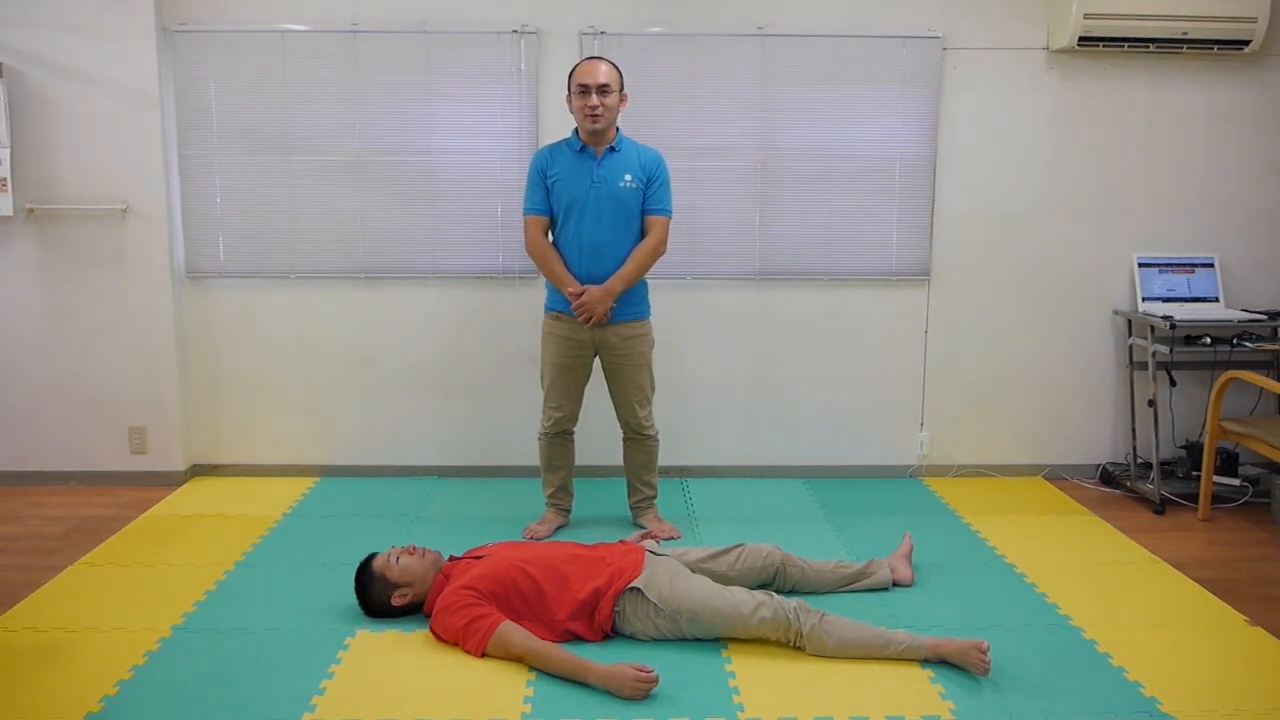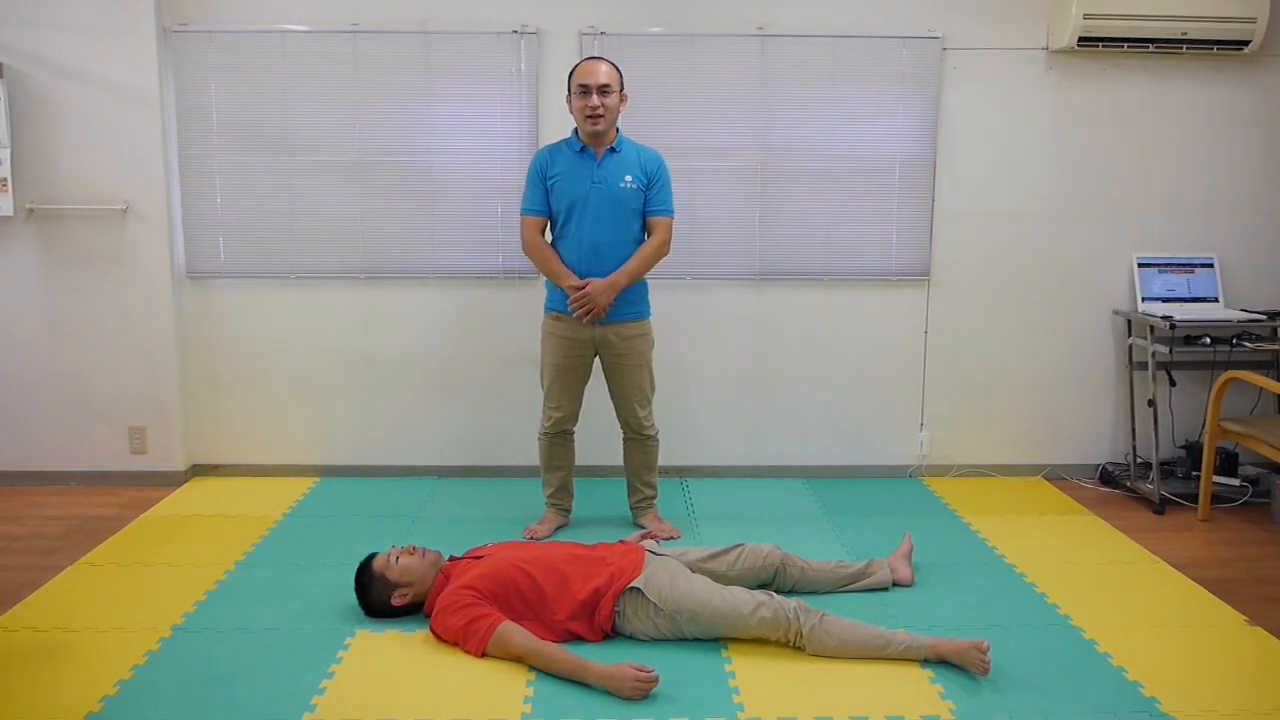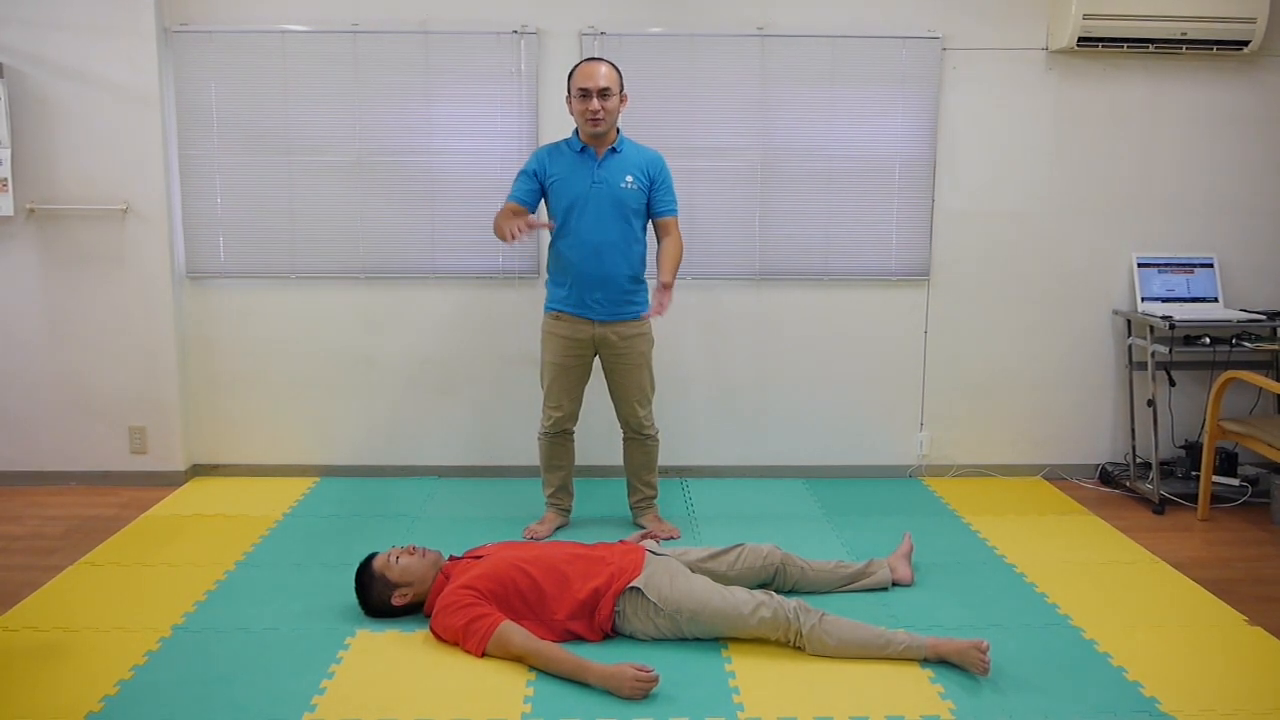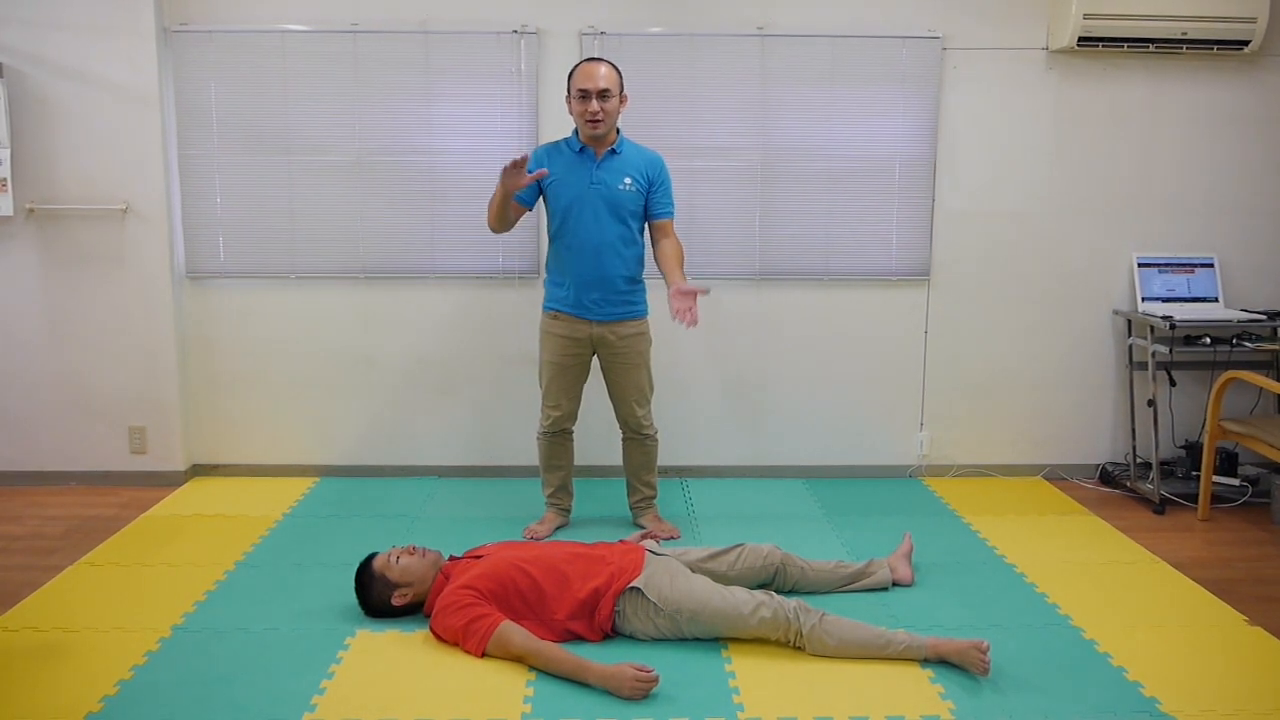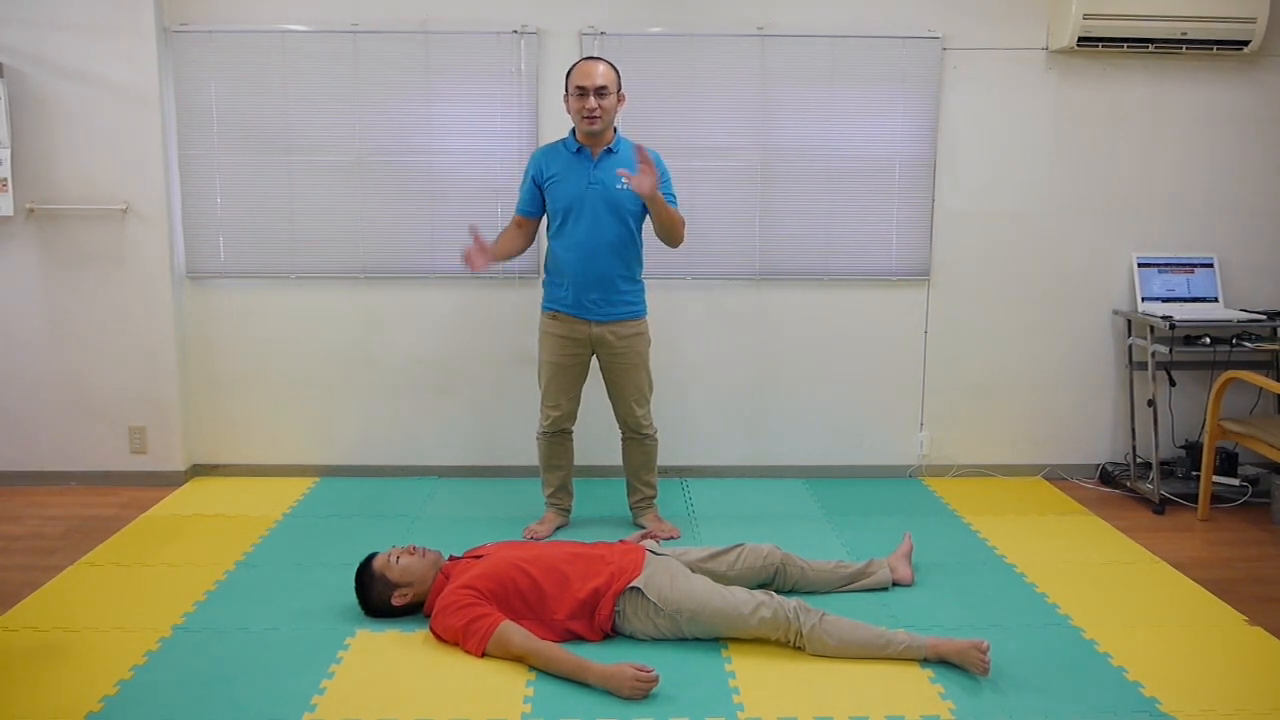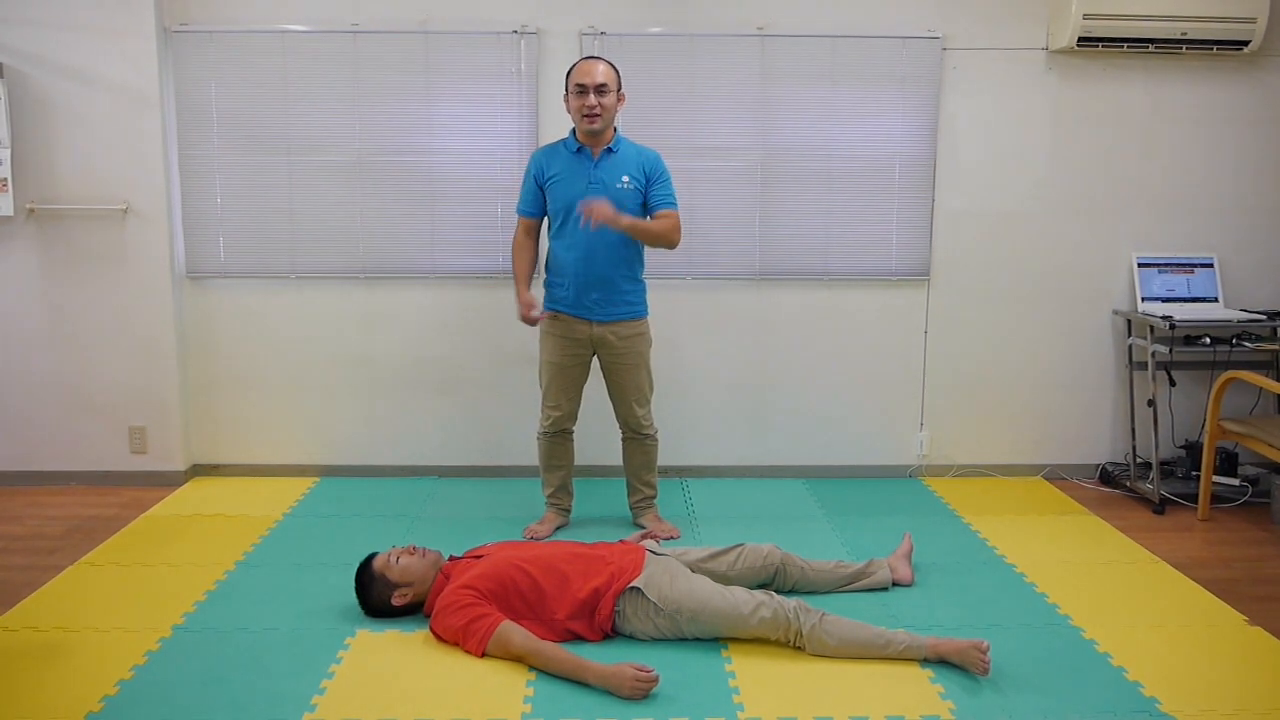
dt=0.4s
person 1, frame 1
left shoulder: (470, 560)
right shoulder: (453, 610)
right elbow: (523, 646)
left wrist: (619, 544)
right wrist: (601, 676)
left hip: (637, 560)
right hip: (632, 601)
left knee: (769, 560)
right knee: (785, 619)
left ankle: (886, 570)
right ankle: (935, 647)
person 1, frame 2
left shoulder: (470, 559)
right shoulder: (453, 610)
right elbow: (524, 647)
left wrist: (617, 544)
right wrist: (601, 675)
left hip: (636, 560)
right hip: (633, 598)
left knee: (770, 560)
right knee: (784, 618)
left ankle: (886, 569)
right ankle: (934, 647)
person 1, frame 3
left shoulder: (470, 559)
right shoulder: (453, 610)
right elbow: (523, 646)
left wrist: (620, 543)
right wrist: (601, 676)
left hip: (638, 560)
right hip: (632, 600)
left knee: (769, 560)
right knee: (784, 619)
left ankle: (886, 569)
right ankle: (934, 647)
person 1, frame 4
left shoulder: (471, 559)
right shoulder: (453, 610)
right elbow: (524, 647)
left wrist: (618, 544)
right wrist: (601, 675)
left hip: (636, 560)
right hip: (633, 598)
left knee: (770, 559)
right knee: (784, 618)
left ankle: (887, 570)
right ankle: (933, 647)
person 1, frame 5
left shoulder: (470, 559)
right shoulder: (453, 610)
right elbow: (523, 646)
left wrist: (620, 543)
right wrist: (601, 675)
left hip: (637, 560)
right hip: (632, 600)
left knee: (769, 560)
right knee: (785, 618)
left ankle: (886, 569)
right ankle: (934, 647)
person 1, frame 6
left shoulder: (470, 559)
right shoulder: (453, 610)
right elbow: (524, 646)
left wrist: (619, 543)
right wrist: (601, 675)
left hip: (636, 560)
right hip: (633, 598)
left knee: (769, 559)
right knee: (785, 617)
left ankle: (887, 569)
right ankle: (934, 646)
person 2, frame 1
left shoulder: (649, 162)
right shoulder: (547, 161)
left elbow: (656, 240)
right elbow: (536, 239)
left wrist: (606, 293)
right wrist: (576, 293)
left hip: (629, 317)
right hip: (563, 316)
left knee: (638, 423)
right knee: (556, 423)
left ankle: (645, 509)
right ankle: (556, 508)
person 2, frame 2
left shoulder: (648, 163)
right shoulder: (547, 162)
left elbow: (660, 237)
right elbow: (531, 237)
left wrist: (611, 285)
right wrist: (573, 286)
left hip: (628, 317)
right hip: (563, 316)
left knee: (638, 423)
right knee: (556, 422)
left ankle: (645, 508)
right ankle: (556, 507)
person 2, frame 3
left shoulder: (649, 163)
right shoulder: (546, 160)
left elbow: (668, 233)
right elbow: (500, 224)
left wrist: (666, 281)
right wrist: (513, 225)
left hip: (629, 318)
right hip: (564, 316)
left knee: (639, 423)
right knee: (556, 422)
left ankle: (645, 507)
right ankle: (556, 508)
person 2, frame 4
left shoulder: (649, 164)
right shoulder: (546, 159)
left elbow: (663, 235)
right elbow: (499, 224)
left wrist: (676, 282)
right wrist: (506, 190)
left hip: (627, 318)
right hip: (562, 316)
left knee: (638, 423)
right knee: (555, 421)
left ankle: (645, 508)
right ankle: (556, 507)
person 2, frame 5
left shoulder: (645, 162)
right shoulder: (545, 161)
left elbow: (675, 237)
right elbow: (522, 229)
left wrist: (650, 195)
right wrist: (490, 253)
left hip: (625, 318)
right hip: (561, 316)
left knee: (638, 423)
right knee: (555, 422)
left ankle: (646, 508)
right ankle: (556, 507)
person 2, frame 6
left shoulder: (647, 162)
right shoulder: (544, 162)
left elbow: (671, 233)
right elbow: (526, 234)
left wrist: (621, 221)
right wrist: (522, 293)
left hip: (626, 317)
right hip: (563, 317)
left knee: (638, 423)
right knee: (555, 421)
left ankle: (646, 508)
right ankle: (556, 507)
